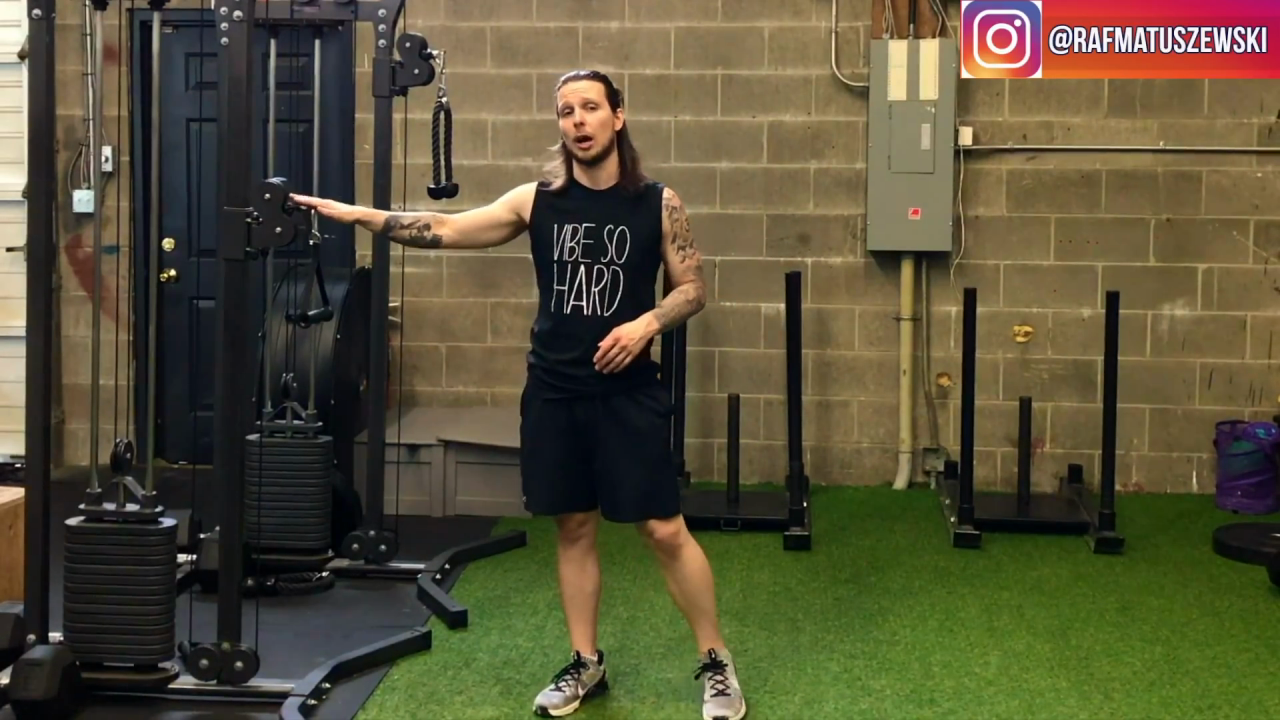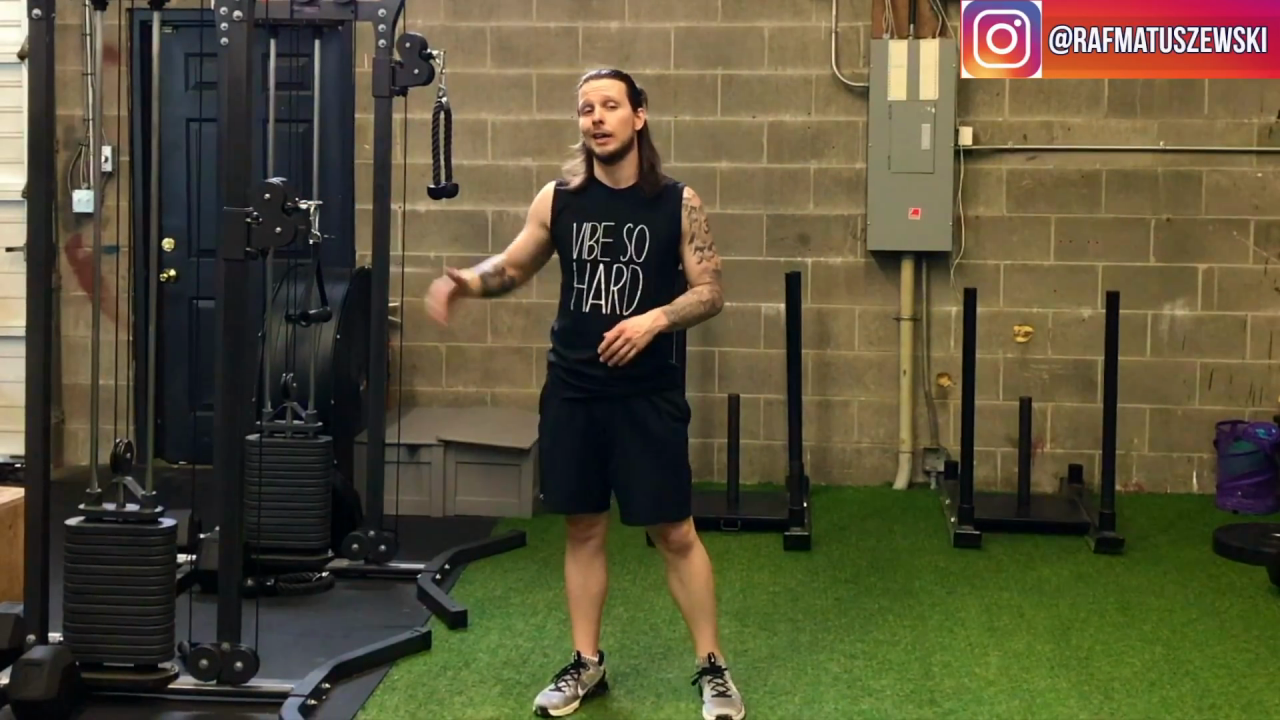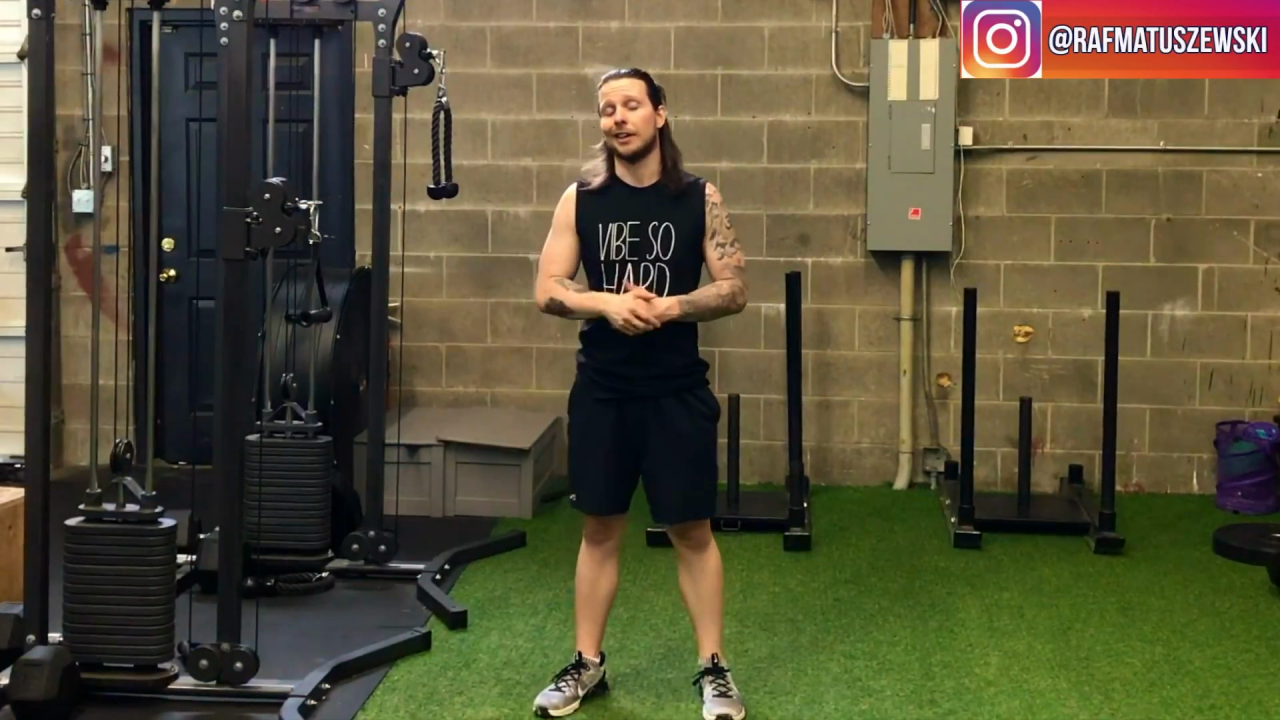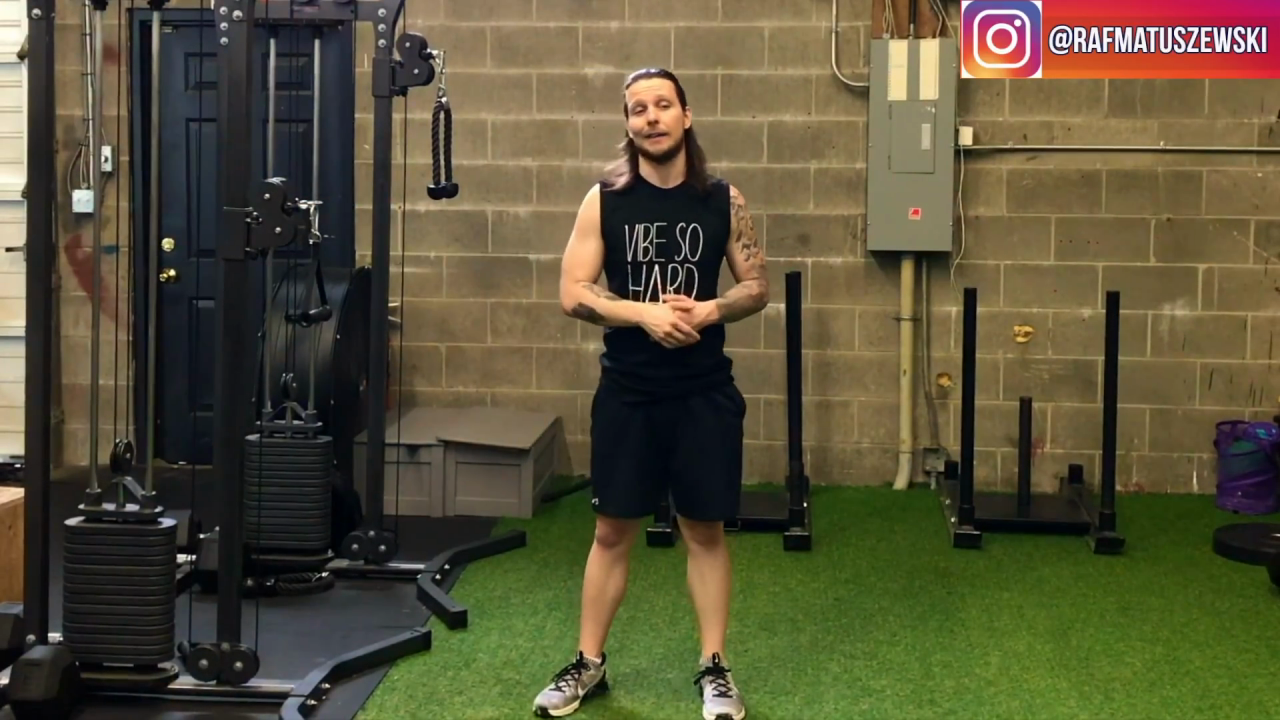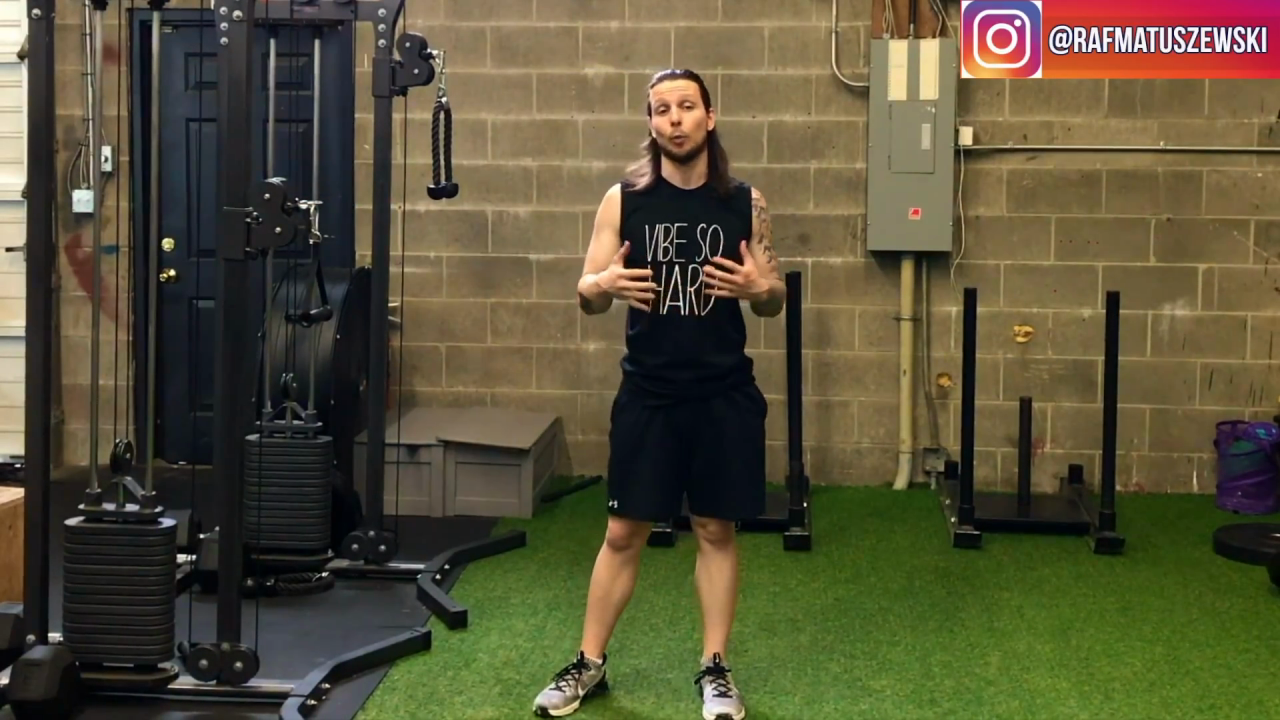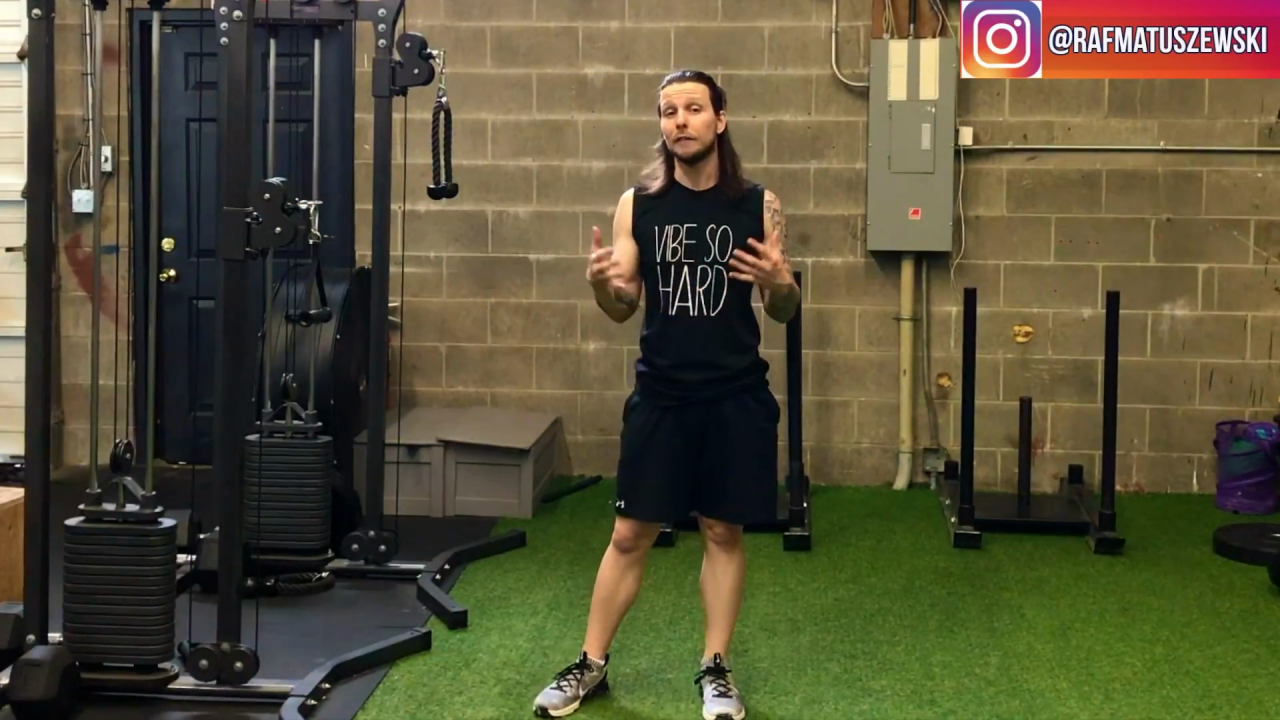
dt=0.3s
person 1, frame 1
left shoulder: (658, 202)
right shoulder: (537, 199)
left elbow: (693, 287)
right elbow: (446, 229)
left wrist: (649, 322)
right wrist: (357, 214)
left hip: (629, 392)
right hip: (553, 392)
left knee: (665, 530)
right knee: (573, 527)
left ankle: (714, 660)
right ankle: (586, 662)
person 1, frame 2
left shoulder: (679, 203)
right shoulder: (557, 199)
left elbow: (709, 292)
right elbow: (511, 268)
left wrist: (655, 319)
right wrist: (461, 280)
left hip: (648, 395)
right hip: (573, 392)
left knee: (672, 531)
right knee: (583, 527)
left ankle: (712, 666)
right ankle: (587, 663)
person 1, frame 3
left shoulder: (700, 197)
right shoulder: (580, 198)
left elbow: (734, 290)
right elbow: (546, 288)
left wrist: (669, 305)
right wrist: (610, 302)
left hip: (677, 391)
right hip: (601, 391)
left knee: (692, 530)
right knee: (600, 528)
left ankle: (712, 666)
right ankle: (588, 663)
person 1, frame 4
left shoulder: (724, 199)
right shoulder: (603, 200)
left elbow: (756, 286)
right elbow: (572, 294)
left wrist: (711, 312)
right wrist: (643, 314)
left hip: (704, 392)
right hip: (627, 392)
left knee: (704, 529)
right knee: (613, 529)
left ankle: (714, 667)
right ankle: (588, 663)
person 1, frame 5
left shoulder: (744, 201)
right shoulder: (623, 199)
left elbow: (774, 299)
right elbow: (585, 292)
left wrist: (759, 287)
right wrist: (607, 282)
left hip: (725, 393)
right hip: (647, 394)
left knee: (717, 530)
right knee: (624, 531)
left ankle: (714, 667)
right ankle: (589, 664)
person 1, frame 6
left shoulder: (759, 204)
right shoulder: (638, 203)
left elbow: (785, 311)
right elbow: (623, 304)
left wrist: (780, 283)
right wrist: (600, 284)
left hip: (737, 395)
right hip: (659, 394)
left knee: (724, 531)
right knee: (630, 532)
left ankle: (715, 668)
right ankle: (591, 664)
